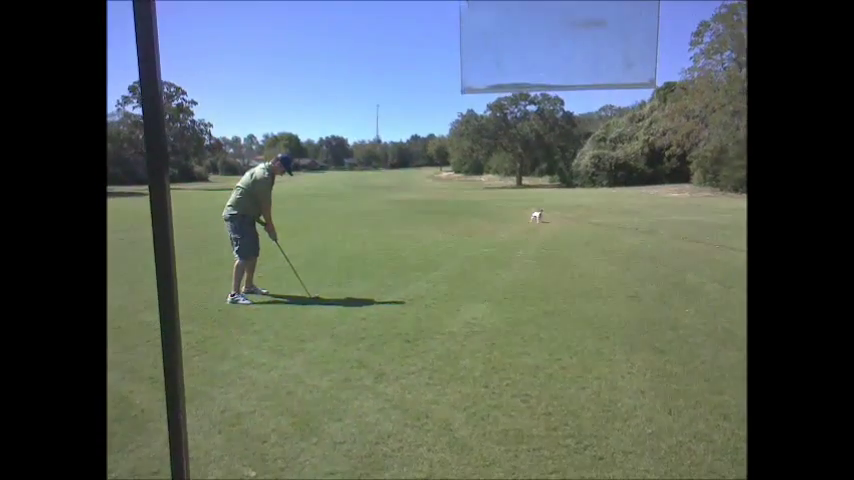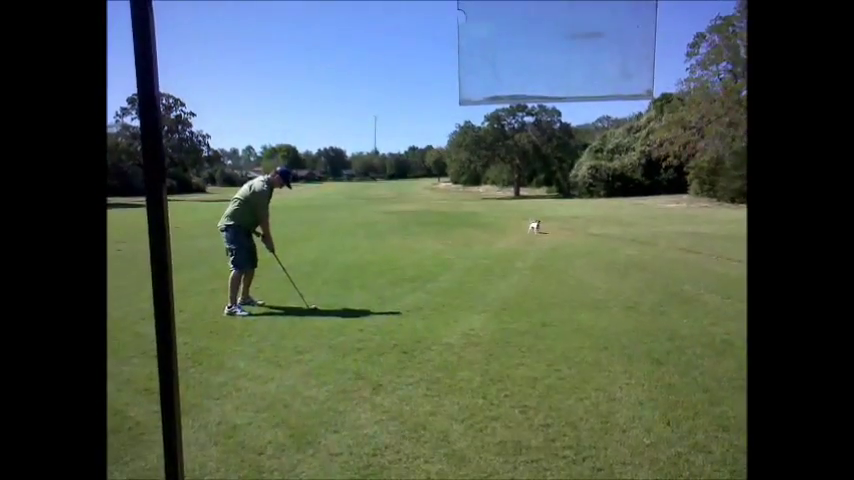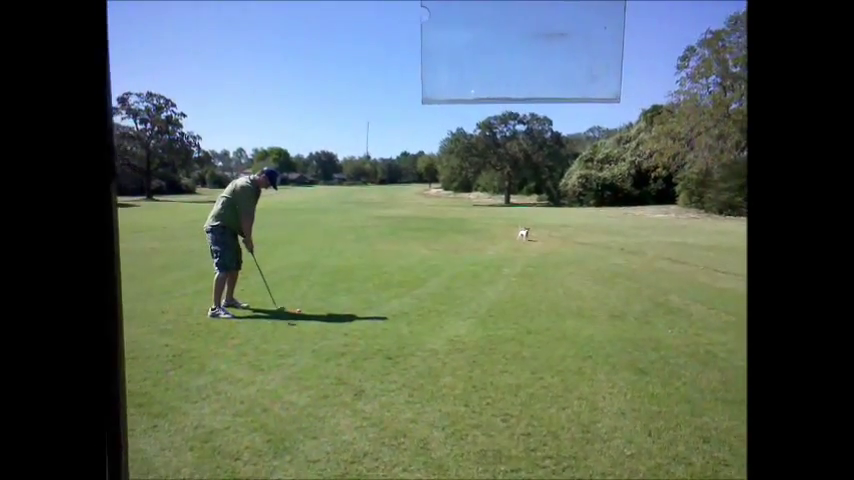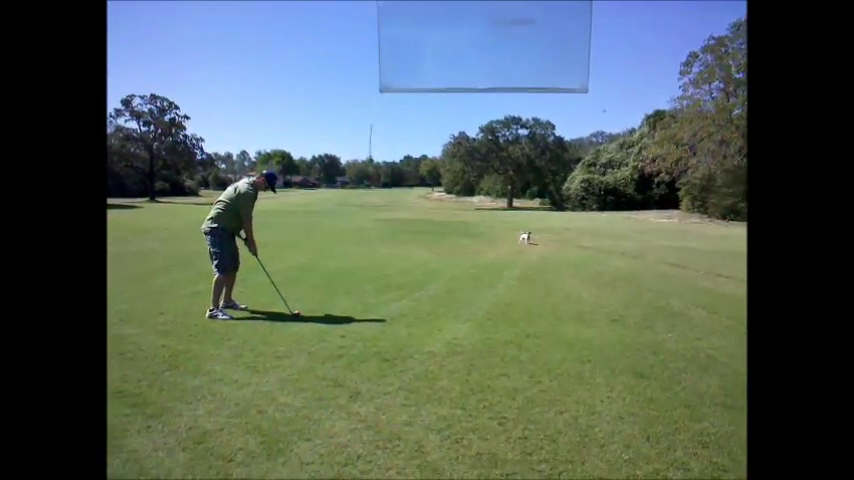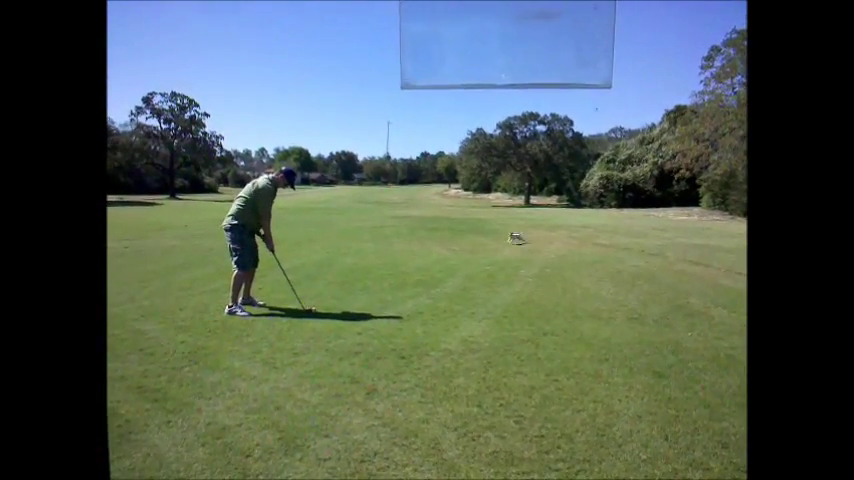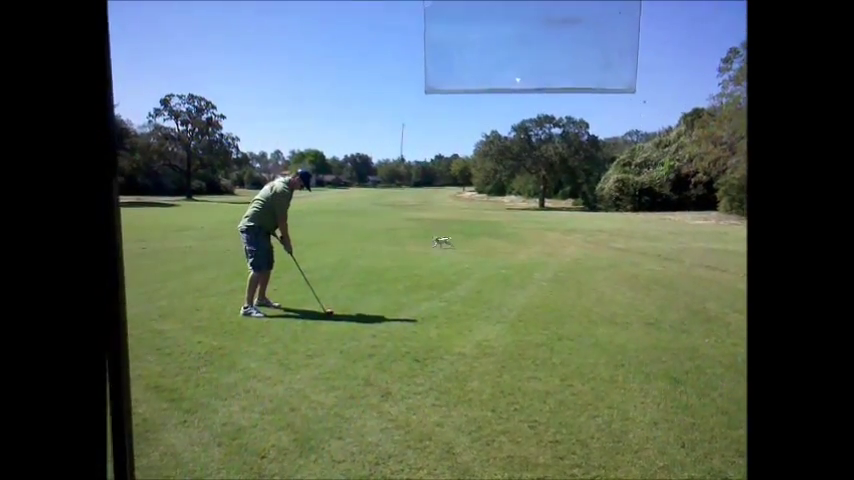
dt=0.7s
person 1, frame 1
left shoulder: (263, 171)
right shoulder: (263, 176)
left elbow: (263, 203)
right elbow: (265, 204)
left wrist: (267, 224)
right wrist: (270, 227)
left hip: (244, 215)
right hip: (237, 215)
left knee: (252, 252)
right knee: (243, 255)
left ankle: (248, 286)
right ankle: (234, 294)
person 1, frame 2
left shoulder: (263, 184)
right shoulder: (261, 188)
left elbow: (262, 215)
right elbow: (263, 217)
left wrist: (265, 235)
right wrist: (268, 239)
left hip: (242, 227)
right hip: (233, 226)
left knee: (251, 264)
right knee: (239, 266)
left ankle: (244, 297)
right ankle: (231, 306)
person 1, frame 3
left shoulder: (255, 190)
right shoulder: (244, 186)
left elbow: (250, 215)
right elbow: (243, 215)
left wrist: (247, 237)
right wrist: (248, 239)
left hip: (230, 229)
right hip: (219, 228)
left knee: (235, 265)
right knee: (224, 268)
left ankle: (229, 299)
right ankle: (215, 308)
person 1, frame 4
left shoulder: (248, 187)
right shoulder: (246, 191)
left elbow: (245, 218)
right elbow: (246, 220)
left wrist: (248, 238)
right wrist: (251, 242)
left hip: (225, 230)
right hip: (217, 229)
left knee: (233, 267)
right knee: (223, 269)
left ankle: (227, 301)
right ankle: (213, 309)
person 1, frame 5
left shoulder: (269, 185)
right shoulder: (265, 186)
left elbow: (266, 214)
right elbow: (264, 215)
left wrist: (266, 235)
right wrist: (269, 238)
left hip: (246, 227)
right hip: (237, 226)
left knee: (252, 263)
right knee: (242, 266)
left ankle: (245, 297)
right ankle: (232, 305)
person 1, frame 6
left shoulder: (283, 185)
right shoulder: (282, 190)
left elbow: (280, 217)
right elbow: (282, 219)
left wrist: (283, 236)
right wrist: (287, 240)
left hip: (260, 228)
right hip: (253, 228)
left knee: (267, 265)
right knee: (258, 267)
left ankle: (261, 298)
right ankle: (247, 306)
